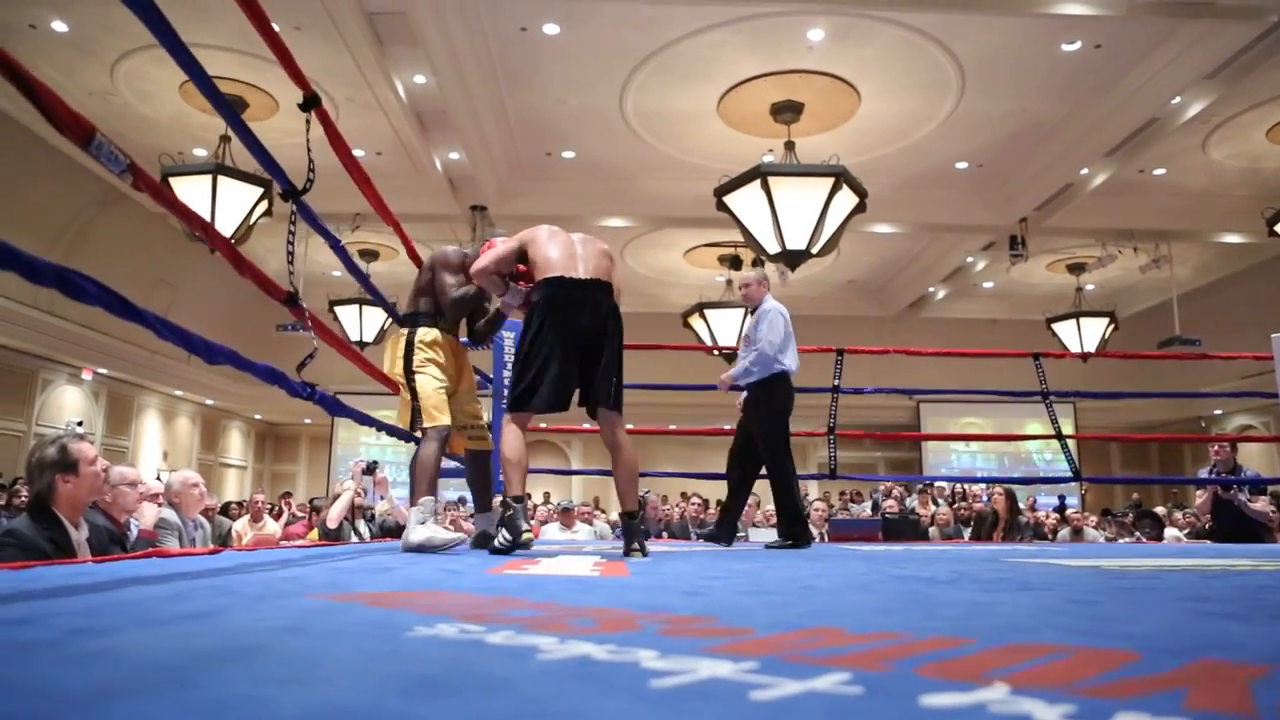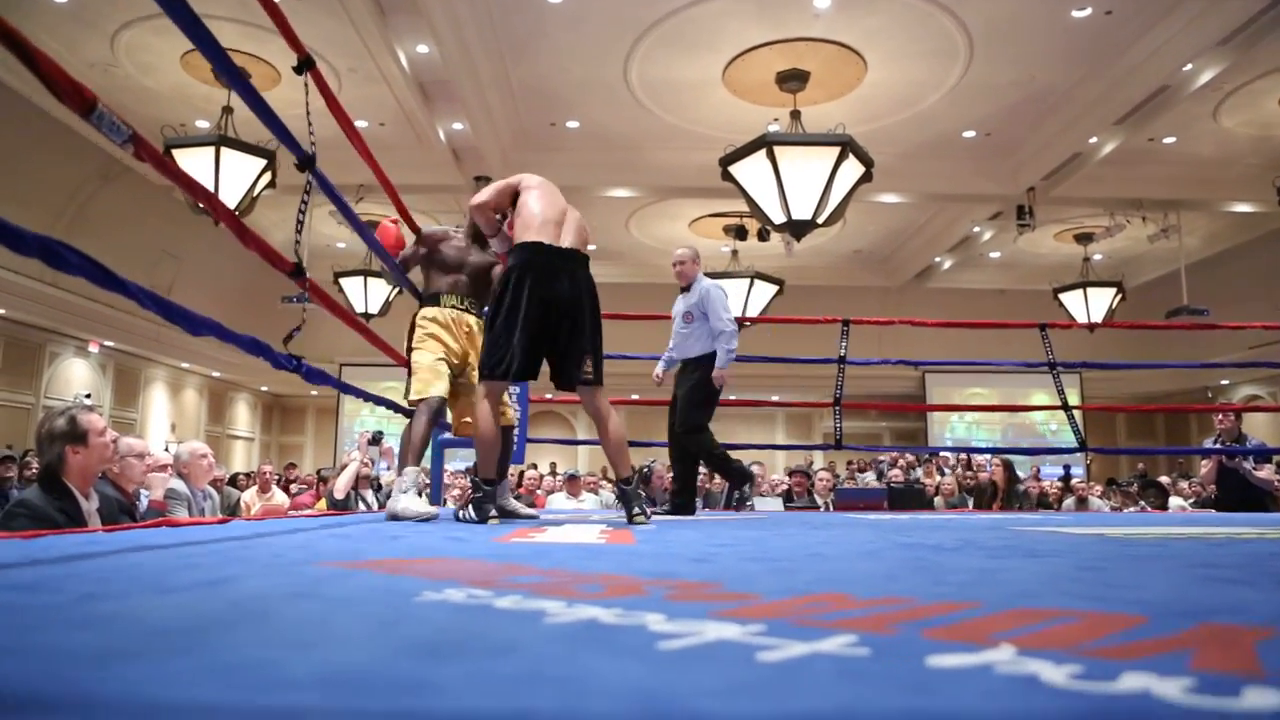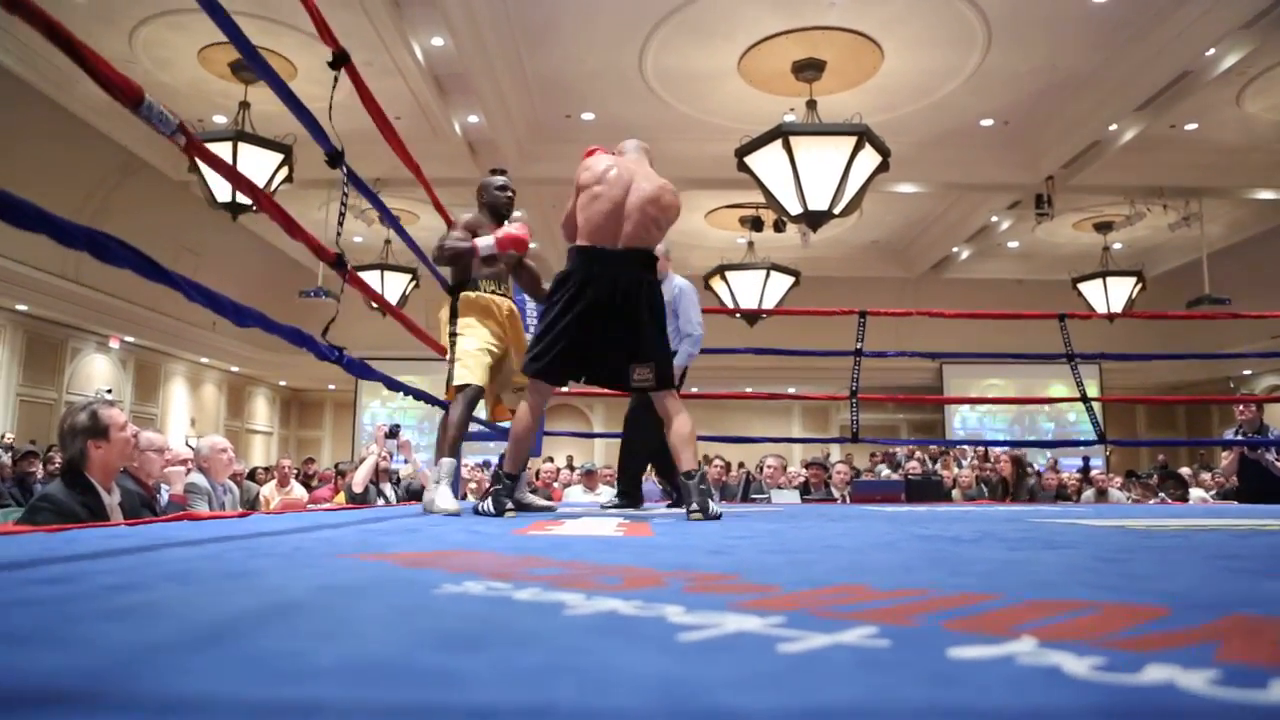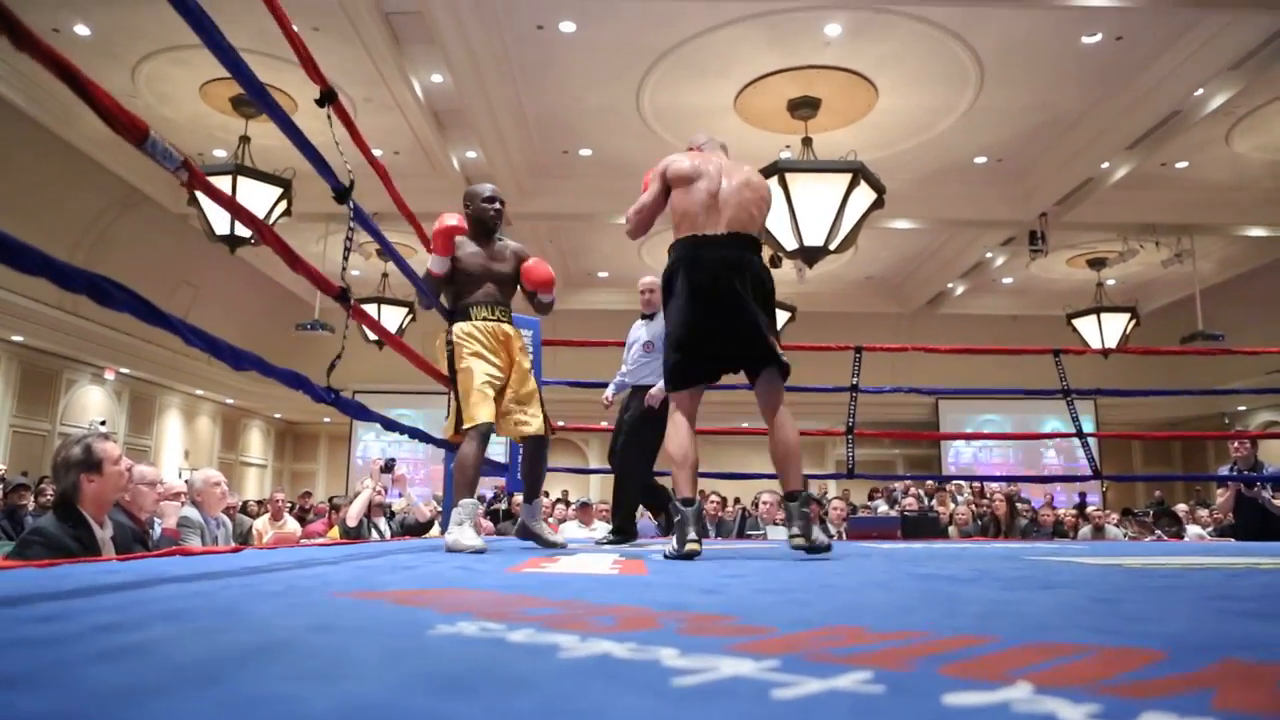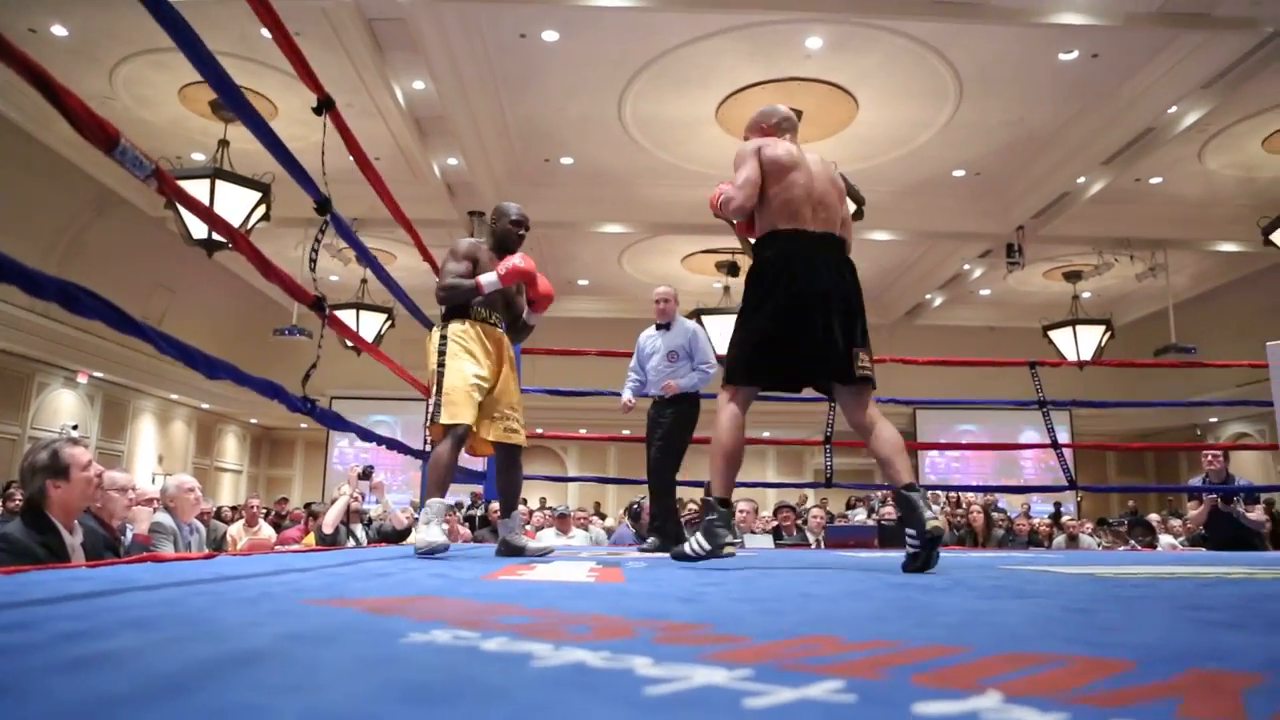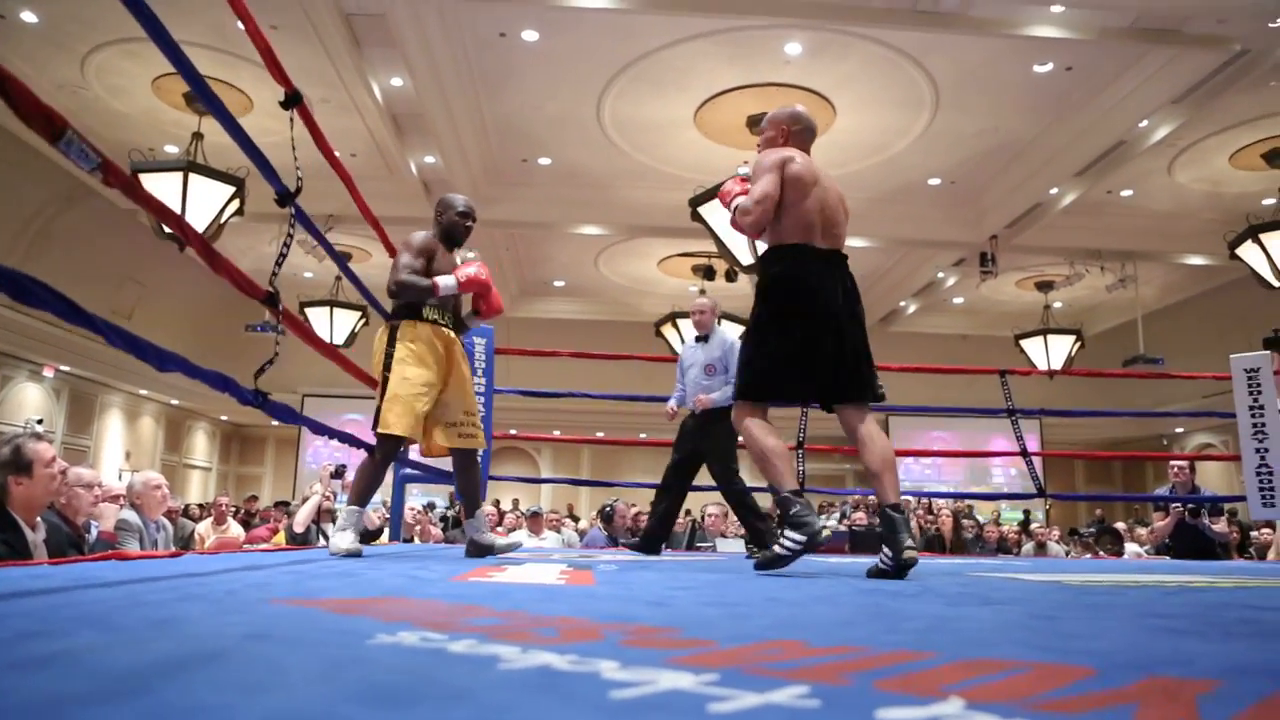
dt=0.4s
person 1, frame 1
left shoulder: (534, 234)
right shoulder: (600, 248)
left elbow: (480, 269)
left wrist: (512, 296)
left hip: (554, 307)
right hip: (601, 309)
left knee: (515, 419)
right knee: (613, 430)
left ankle: (516, 519)
right ankle: (633, 533)
person 1, frame 2
left shoulder: (527, 183)
right shoulder: (578, 220)
left elbow: (479, 204)
left wrist: (499, 240)
left hip: (528, 274)
right hip: (575, 282)
left knee: (490, 392)
right knee: (596, 401)
left ankle: (483, 500)
right ankle: (631, 499)
person 1, frame 3
left shoulder: (597, 165)
right shoulder: (668, 195)
left elbow: (570, 232)
left hip: (585, 278)
right hip: (637, 284)
left knee: (536, 391)
right knee: (666, 396)
left ankle: (502, 492)
right ankle: (695, 492)
person 1, frame 4
left shoulder: (677, 164)
right shoulder: (757, 183)
left elbow: (635, 225)
left wrist: (661, 192)
left hip: (692, 273)
right hip: (743, 275)
left knee: (683, 408)
right knee: (773, 402)
left ankle: (687, 524)
right ankle: (800, 515)
person 1, frame 5
left shoulder: (759, 149)
right shoulder: (828, 172)
left elbow: (740, 205)
left wrist: (722, 201)
left hip: (782, 270)
right hip: (836, 274)
left knee: (734, 398)
right knee: (859, 406)
left ankle: (714, 523)
right ankle: (918, 513)
person 1, frame 6
left shoulder: (776, 159)
right shoulder: (831, 187)
left elbow: (754, 221)
left wrist: (735, 198)
left hip: (790, 284)
right hip: (837, 287)
left knee: (749, 412)
right knee: (856, 414)
left ankle: (798, 516)
right ankle: (896, 531)
person 2, frame 1
left shoulder: (475, 280)
right shoulder: (451, 257)
left elbow: (478, 336)
right elbow: (450, 305)
left wrist: (506, 306)
left hip: (451, 353)
right hip: (421, 344)
left knee: (477, 440)
right knee: (438, 429)
left ankle: (487, 526)
right ankle: (420, 524)
person 2, frame 2
left shoulder: (493, 257)
right shoulder: (438, 237)
right elbow: (398, 266)
right wrist: (399, 247)
left hip: (474, 332)
right hip: (435, 325)
left knee: (502, 415)
right knee: (431, 402)
left ankle: (501, 498)
right ankle: (403, 492)
person 2, frame 3
left shoulder: (512, 233)
right shoulder: (470, 222)
left elbow: (537, 291)
right elbow: (442, 252)
right wrist: (491, 243)
left hip: (504, 319)
right hip: (470, 311)
right knee: (467, 391)
left ankle: (516, 489)
right ankle: (439, 485)
person 2, frame 4
left shoulder: (515, 252)
right shoulder: (453, 245)
left elbow: (544, 307)
left wrist: (545, 291)
right wrist: (438, 257)
left hip: (510, 340)
right hip: (469, 339)
left knee: (536, 432)
right knee: (477, 428)
left ankle: (531, 520)
right ankle: (460, 525)
person 2, frame 5
left shoulder: (516, 271)
right shoulder: (467, 249)
left elbow: (520, 331)
right elbow: (444, 292)
left wrist: (536, 310)
right wrist: (495, 279)
left hip: (499, 348)
right hip: (464, 337)
left knee: (510, 442)
right knee: (456, 429)
left ankle: (509, 534)
right ankle: (430, 522)
person 2, frame 6
left shoulder: (455, 265)
right shoulder: (420, 243)
right elbow: (398, 285)
left wrist: (479, 311)
right wrist: (455, 284)
left hip: (447, 349)
right hip: (411, 340)
left knee: (467, 445)
right knee: (392, 439)
left ankle: (478, 534)
right ankle: (346, 527)
person 3, frame 1
left shoulder: (771, 311)
right shoulder: (759, 315)
left elbow: (766, 352)
left wrist: (733, 375)
right wrist: (746, 393)
left hip: (771, 393)
right hip: (760, 395)
left knee: (777, 463)
right knee: (741, 462)
left ankle: (796, 533)
right ankle: (724, 528)
person 3, frame 2
left shoulder: (708, 290)
right shoulder: (680, 300)
left elbow: (726, 329)
left wrist: (721, 365)
right wrist: (663, 365)
left hip: (705, 369)
right hip: (687, 370)
left knee: (689, 428)
right knee: (677, 432)
left ankle: (738, 475)
right ankle: (682, 499)
person 3, frame 3
left shoulder: (680, 289)
left elbow: (693, 332)
left wrist: (678, 365)
left knee: (637, 424)
right knee: (652, 428)
left ankle: (629, 492)
right ankle: (678, 488)
person 3, frame 4
right shoulder: (636, 327)
left wrist: (661, 389)
right wrist: (612, 389)
left hip: (654, 398)
right hip: (635, 395)
left knee: (629, 461)
right knee: (618, 457)
left ankle: (624, 529)
right ankle: (664, 507)
person 3, frame 5
left shoulder: (691, 331)
right shoulder: (645, 337)
left elbow: (708, 367)
right elbow: (636, 374)
left wrist: (680, 384)
right wrist: (628, 393)
left hip: (682, 404)
right hip: (658, 405)
left knee: (662, 464)
right knee: (655, 469)
left ankle: (665, 532)
right ankle: (667, 534)
person 3, frame 6
left shoulder: (729, 344)
right shoulder: (688, 349)
left wrist: (712, 399)
right wrist: (674, 402)
left hip: (720, 419)
right hip: (696, 419)
left knee: (726, 478)
right knee: (675, 478)
left ankle: (764, 539)
right ankle: (651, 539)
